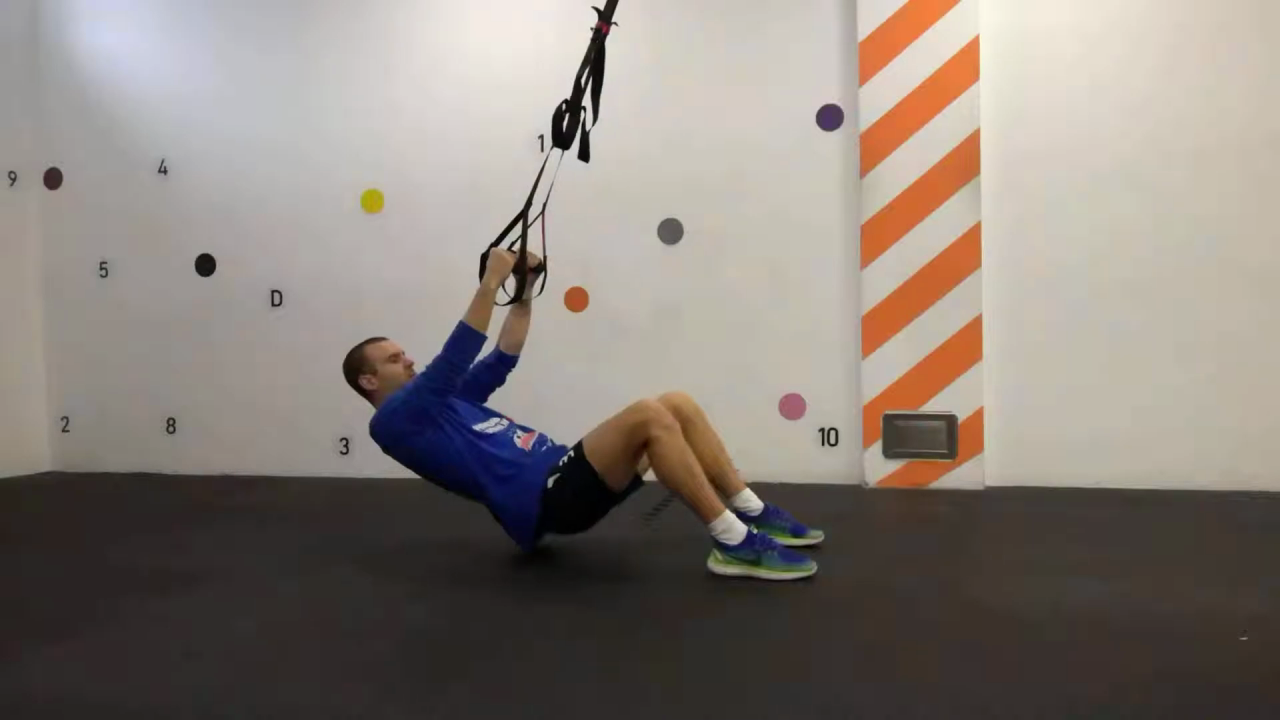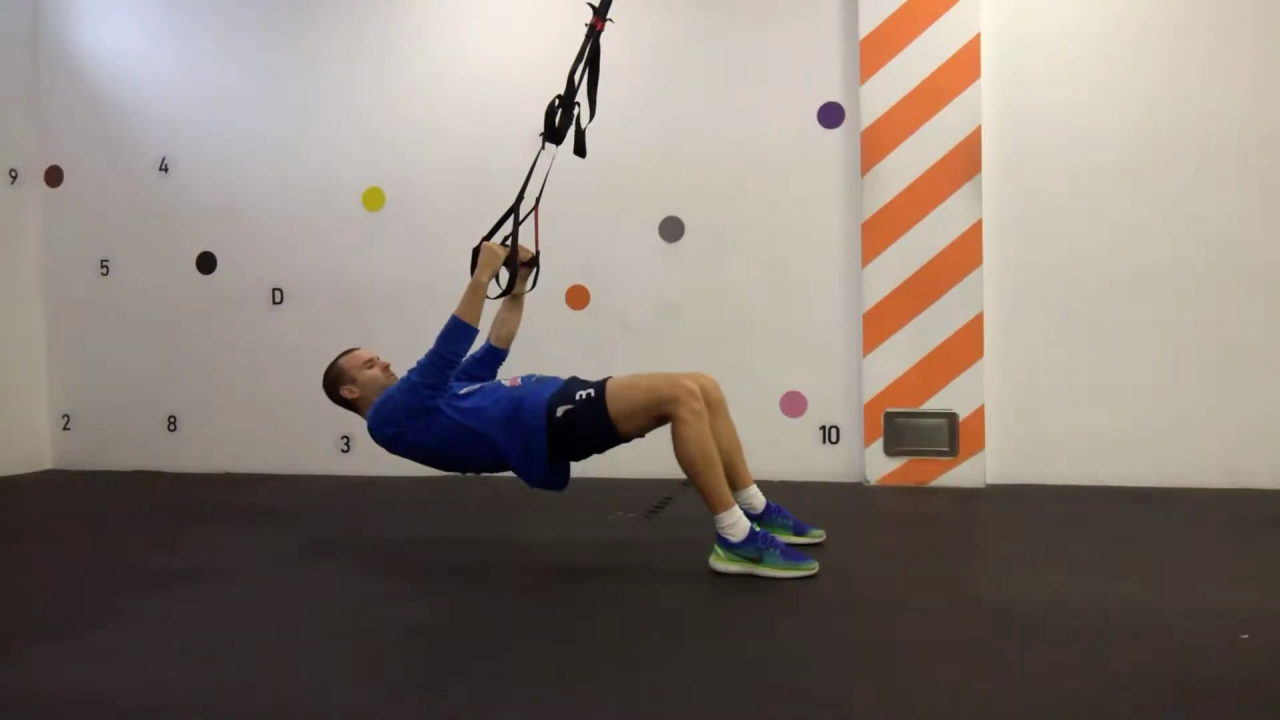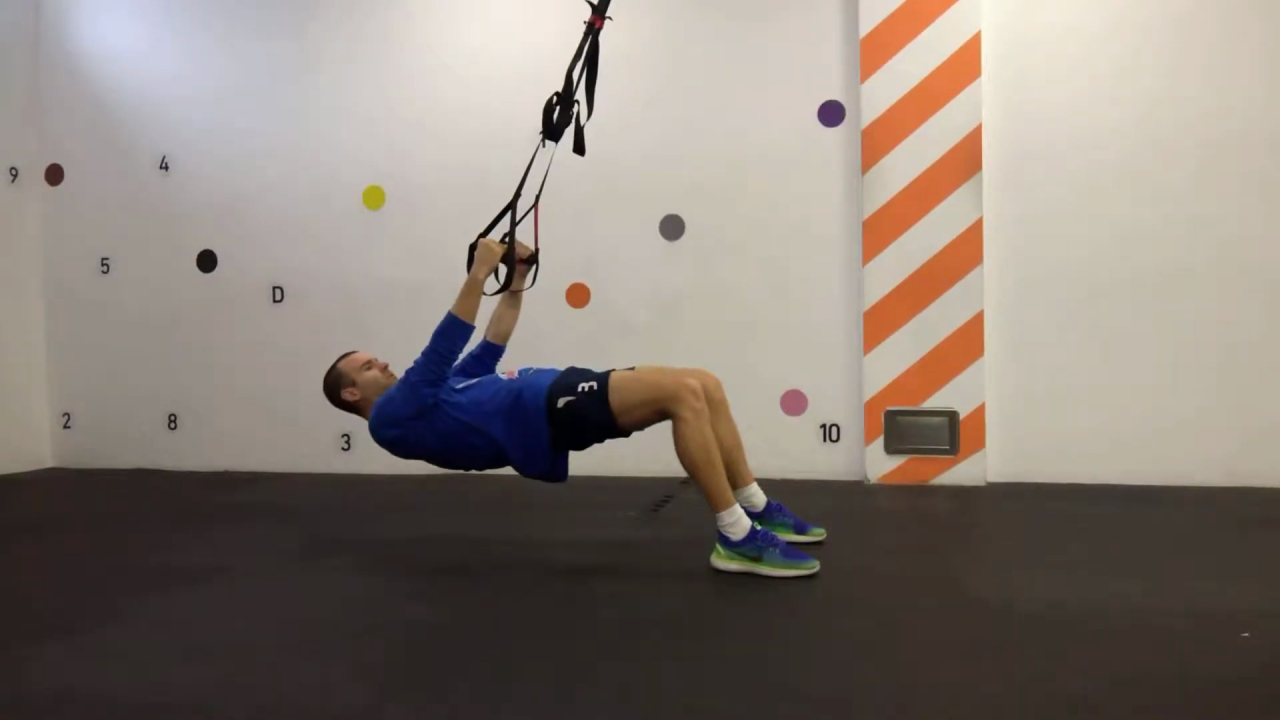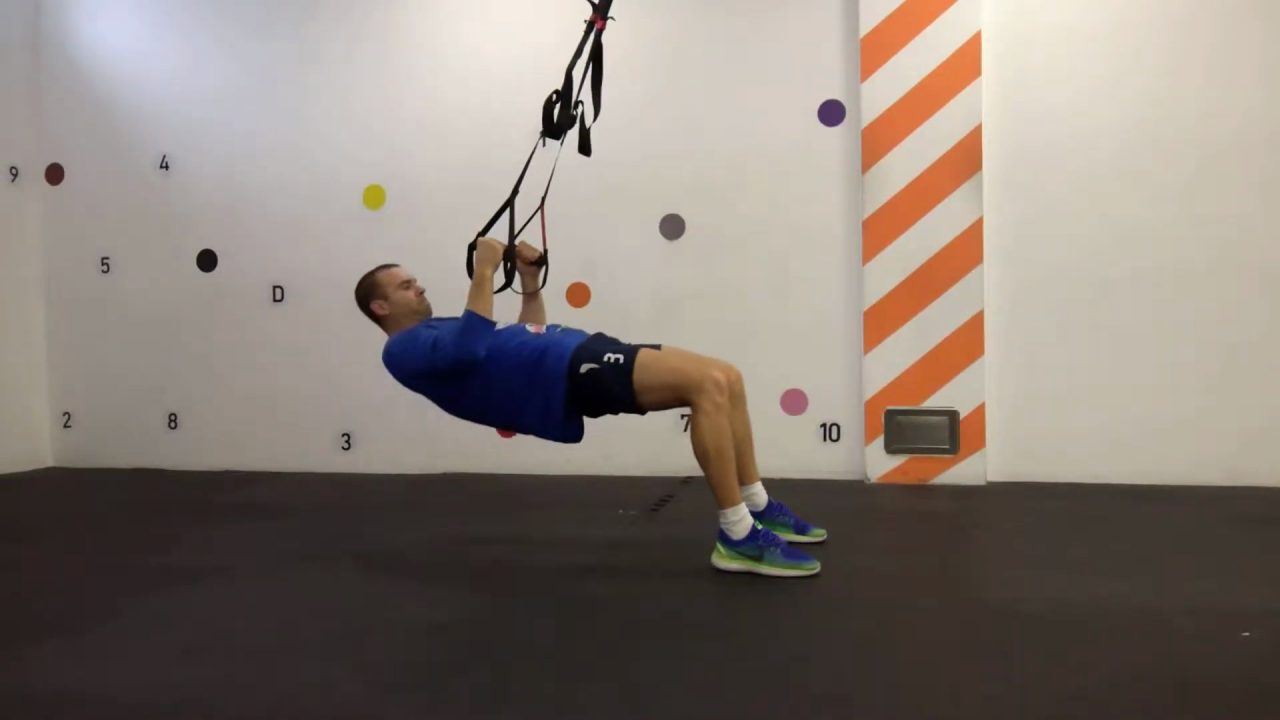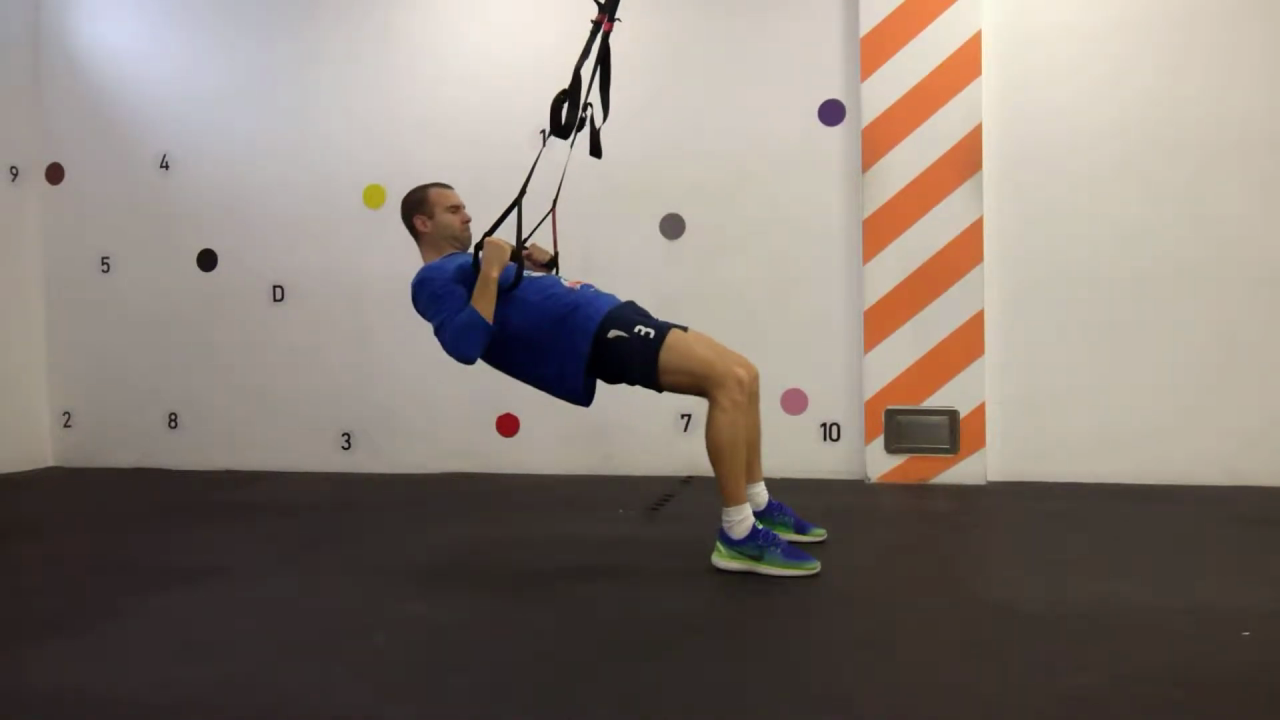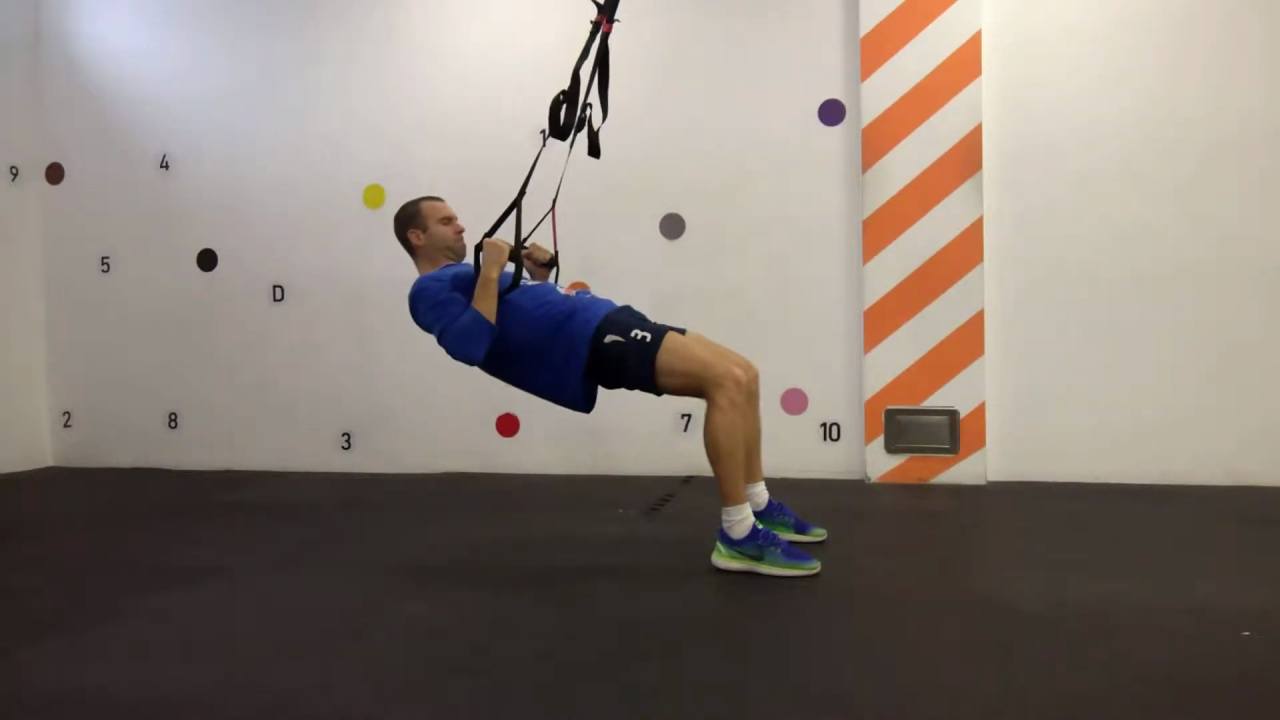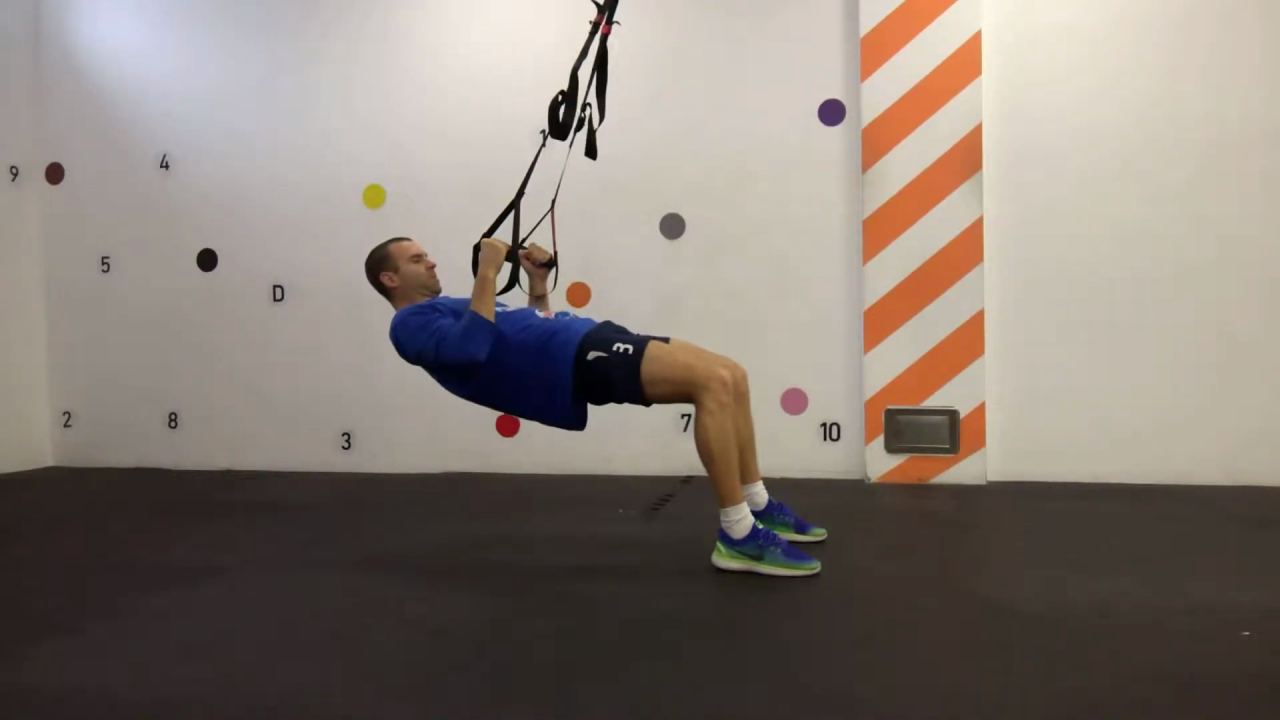
dt=0.7s
person 1, frame 1
left shoulder: (440, 402)
right shoulder: (395, 423)
left elbow: (500, 361)
right elbow: (451, 363)
left wrist: (523, 292)
right wrist: (489, 285)
left hip: (560, 475)
right hip: (544, 497)
left knee: (676, 405)
right knee: (649, 415)
left ankle: (755, 515)
right ankle: (733, 542)
person 1, frame 2
left shoulder: (425, 399)
right shoulder: (391, 420)
left elbow: (491, 354)
right elbow: (443, 357)
left wrist: (517, 286)
right wrist: (481, 278)
left hip: (558, 405)
right hip: (546, 425)
left knee: (702, 388)
right knee: (682, 395)
left ankle: (756, 510)
right ankle: (736, 539)
person 1, frame 3
left shoulder: (425, 395)
right shoulder: (391, 420)
left elbow: (488, 349)
right elbow: (439, 353)
left wrist: (515, 280)
right wrist: (478, 274)
left hip: (556, 395)
right hip: (547, 414)
left knee: (704, 386)
right knee: (685, 393)
left ankle: (758, 510)
right ankle: (738, 537)
person 1, frame 4
left shoulder: (434, 337)
right shoulder: (405, 352)
right elbow: (470, 348)
left wrist: (530, 281)
right wrist: (483, 272)
left hip: (577, 355)
right hip: (564, 373)
left knee: (726, 378)
right knee: (710, 384)
left ankle: (758, 508)
right ankle: (738, 536)
person 1, frame 5
left shoulder: (462, 266)
right shoulder: (434, 280)
right elbow: (464, 345)
left wrist: (538, 272)
right wrist: (490, 271)
left hip: (604, 319)
right hip: (589, 334)
left knee: (741, 377)
right knee: (729, 381)
left ankle: (758, 507)
right ankle: (738, 536)
person 1, frame 6
left shoulder: (456, 278)
right shoulder: (431, 290)
right elbow: (469, 347)
left wrist: (539, 276)
right wrist: (490, 271)
left hip: (603, 323)
right hip: (587, 339)
left knee: (741, 376)
right knee: (727, 381)
left ankle: (758, 506)
right ankle: (739, 535)
person 1, frame 7
left shoulder: (440, 311)
right shoulder: (411, 325)
right elbow: (470, 348)
left wrist: (537, 283)
right wrist: (487, 272)
left hip: (583, 341)
right hip: (573, 359)
left knee: (731, 377)
right knee: (716, 383)
left ankle: (759, 508)
right ankle: (738, 536)
